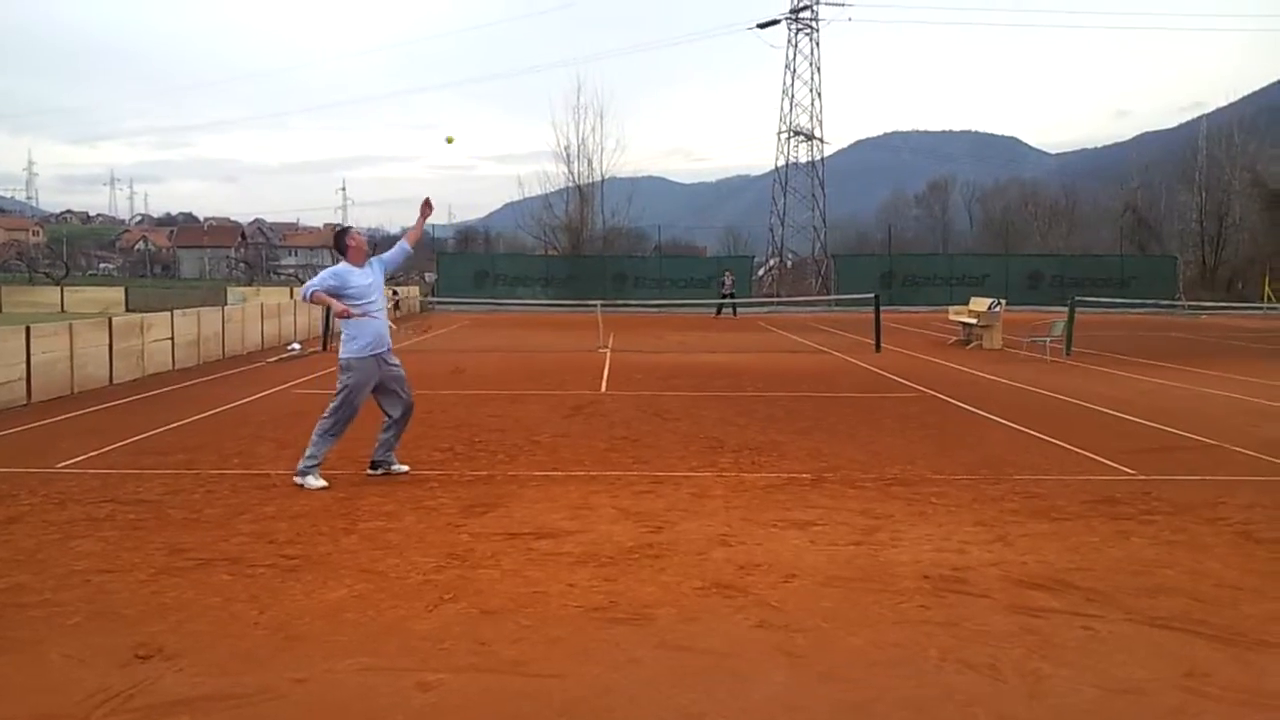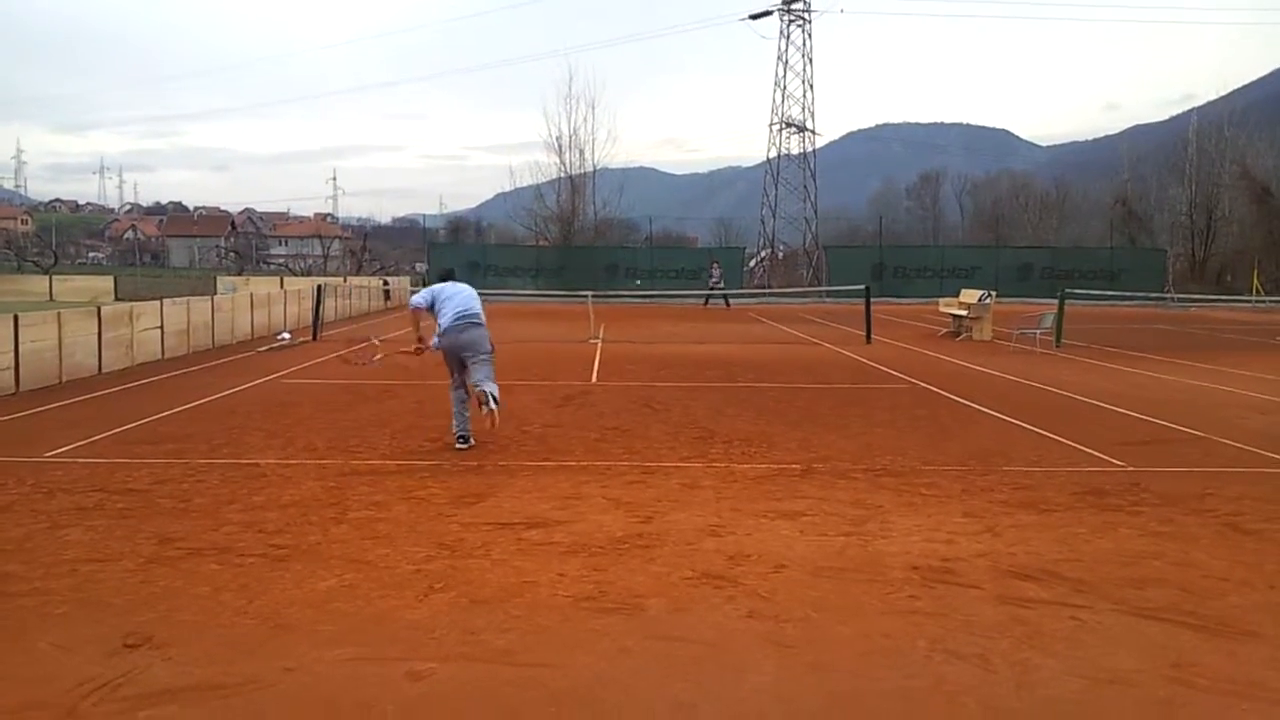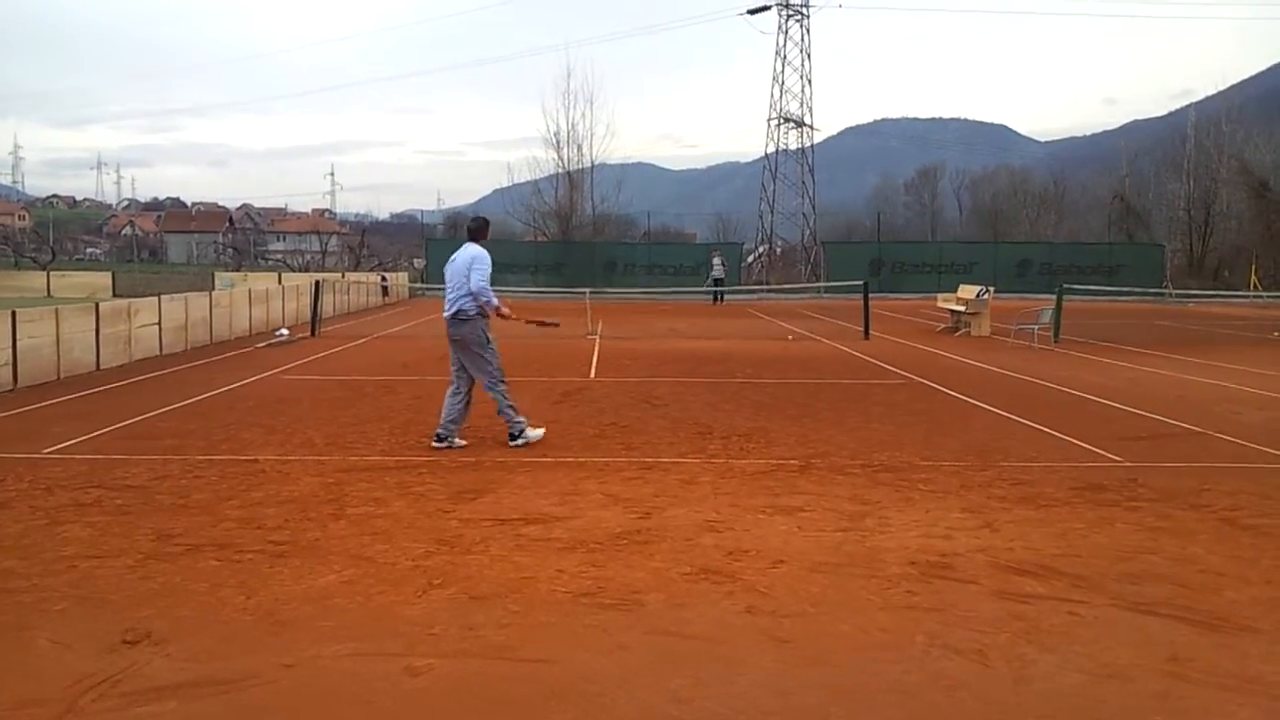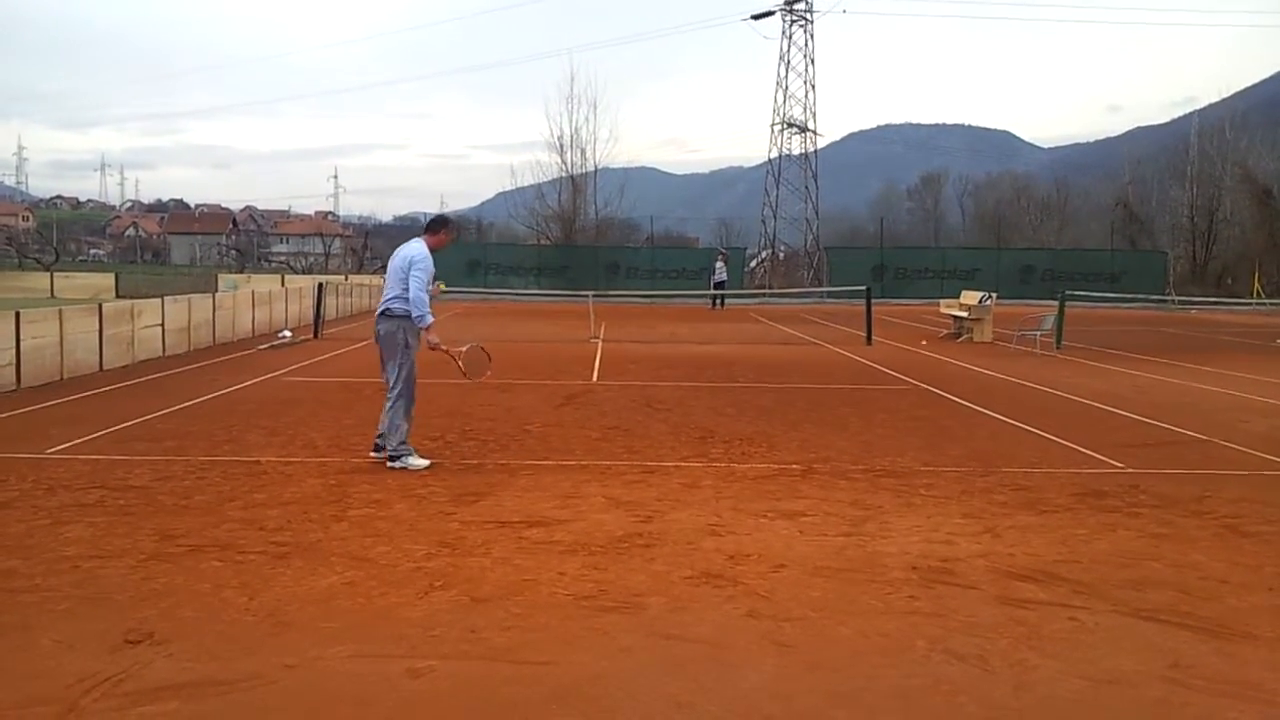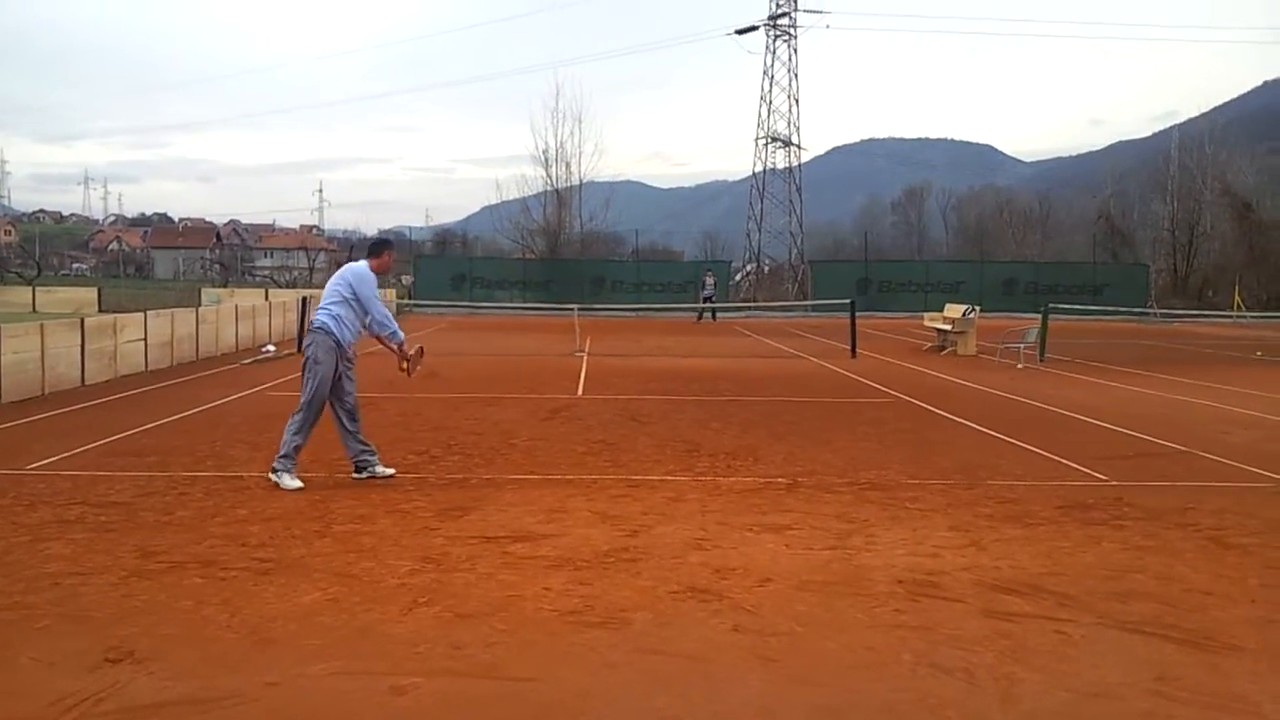
dt=1s
person 1, frame 1
left shoulder: (376, 266)
right shoulder: (338, 274)
left elbow: (404, 247)
right elbow: (309, 290)
left wrist: (422, 218)
right wrist: (333, 304)
left hip: (384, 354)
right hip: (358, 358)
left knee: (403, 404)
right knee: (339, 415)
left ankle: (382, 461)
right ankle: (307, 469)
person 1, frame 2
left shoulder: (433, 290)
right shoulder: (469, 291)
left elbow: (416, 303)
left wrist: (418, 334)
right wrist: (431, 344)
left hip: (448, 337)
right hip: (476, 333)
left knee: (458, 384)
right knee: (484, 380)
left ankle: (462, 435)
right ankle: (486, 395)
person 1, frame 3
left shoulder: (453, 258)
right shoulder: (479, 254)
right elbow: (479, 288)
right wrist: (498, 307)
left hip: (453, 324)
right hip: (471, 324)
left knee: (461, 381)
right knee: (494, 379)
left ankle: (445, 434)
right ankle: (517, 431)
person 1, frame 4
left shoulder: (405, 248)
right shoulder: (422, 255)
right elbow: (417, 296)
left wrist: (427, 291)
right wrist: (429, 329)
left hip: (387, 321)
right hip: (400, 324)
left knee: (401, 387)
right knee: (400, 390)
left ankle: (384, 443)
right ankle: (398, 453)
person 1, frame 5
left shoulder: (362, 275)
right shoulder: (359, 272)
left elbow: (372, 323)
right elbow: (380, 314)
left wrist: (392, 348)
right wrist: (400, 342)
left hip: (339, 347)
right hip: (323, 342)
left knee: (348, 408)
right knee: (310, 407)
left ankle: (365, 463)
right ankle: (282, 467)
